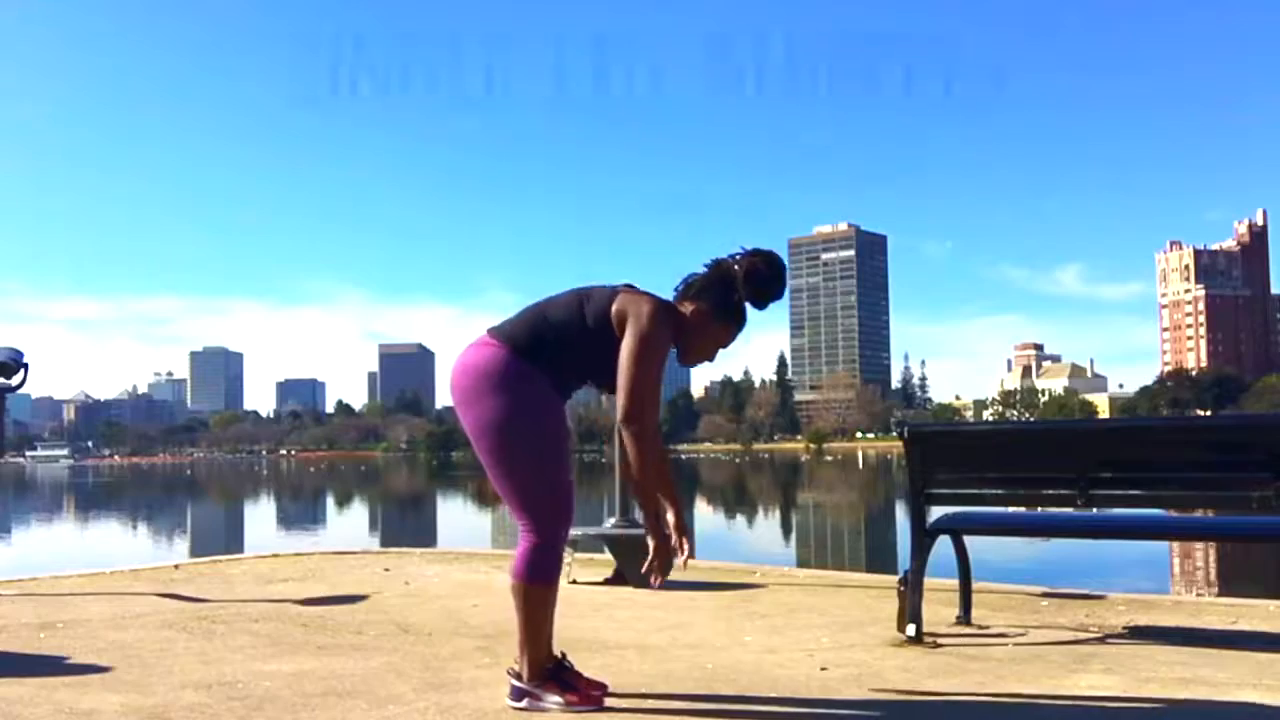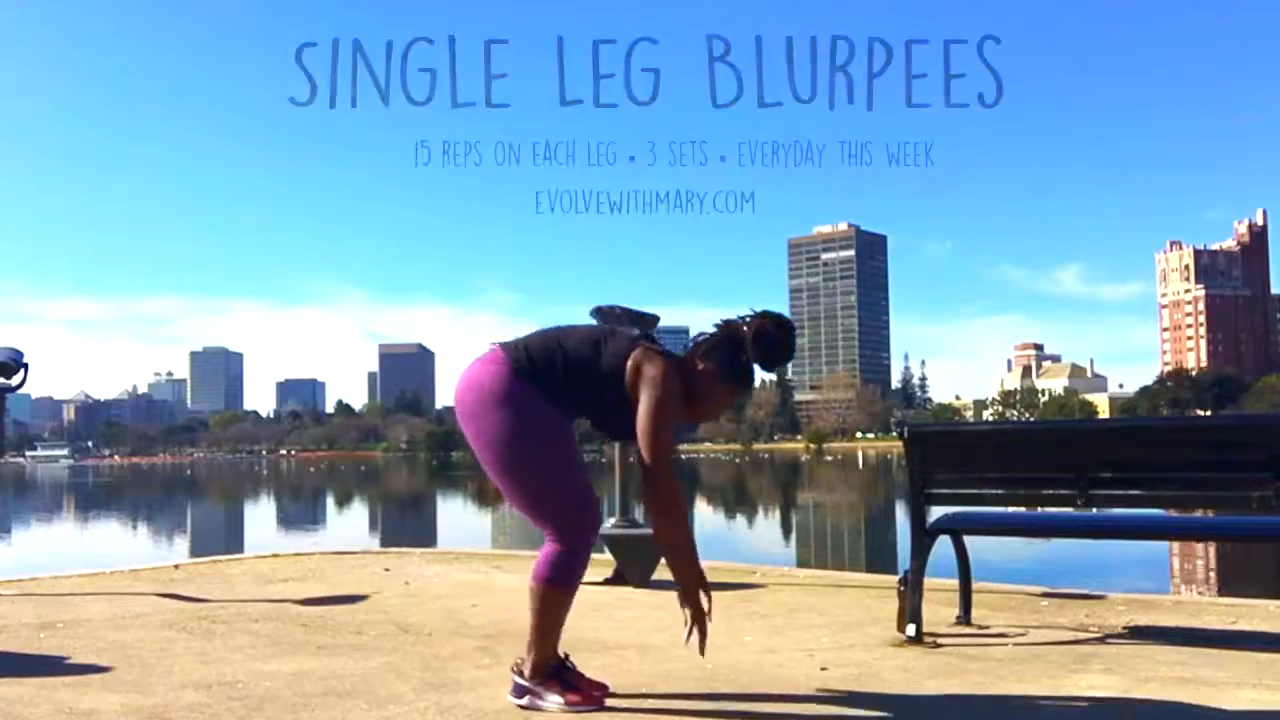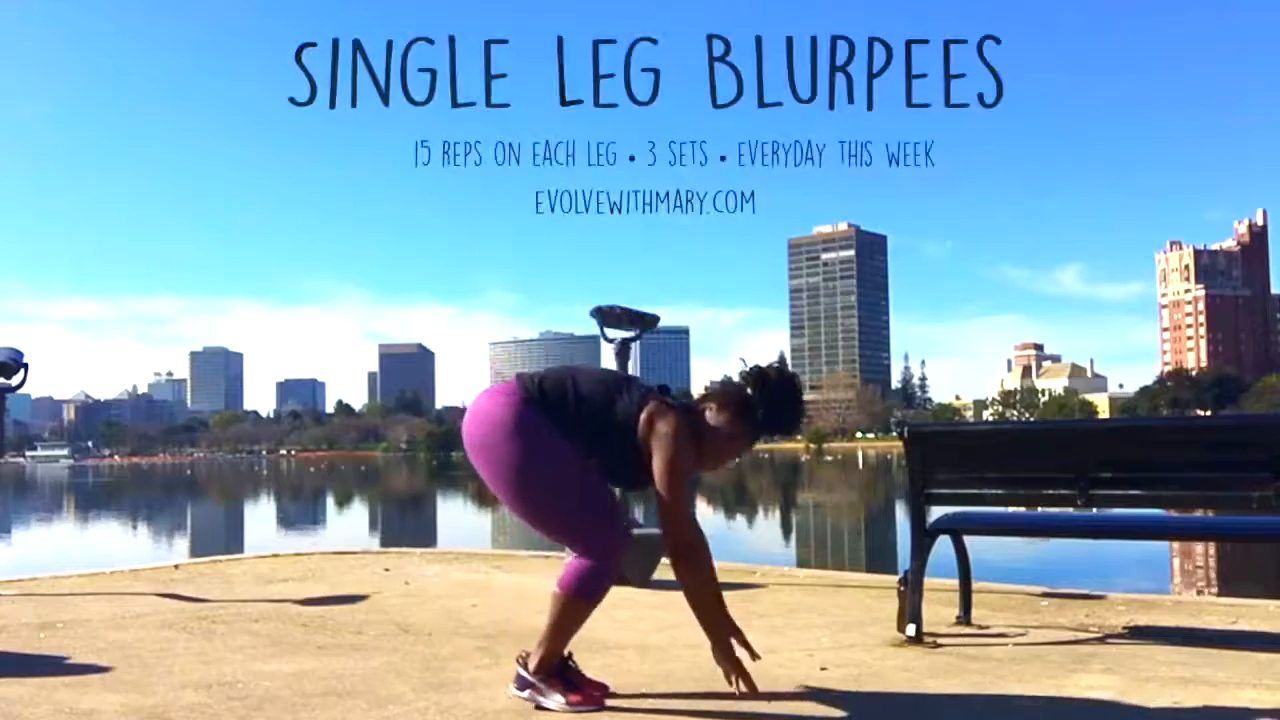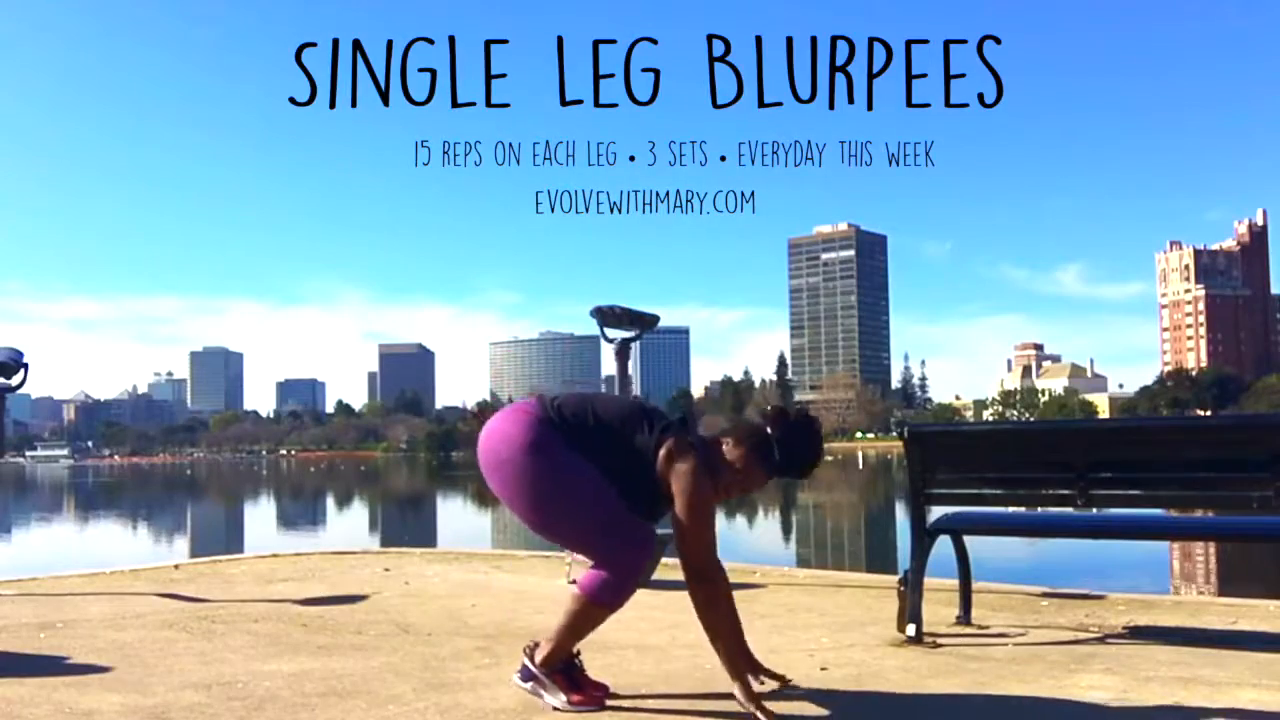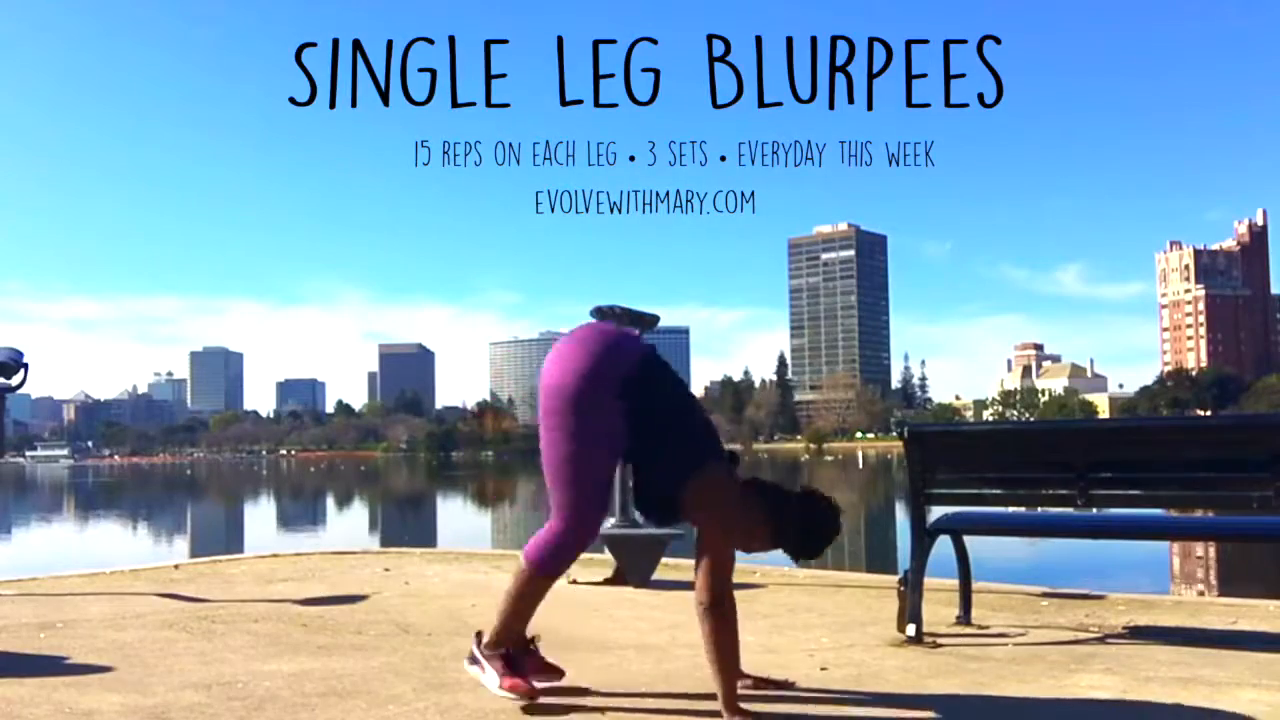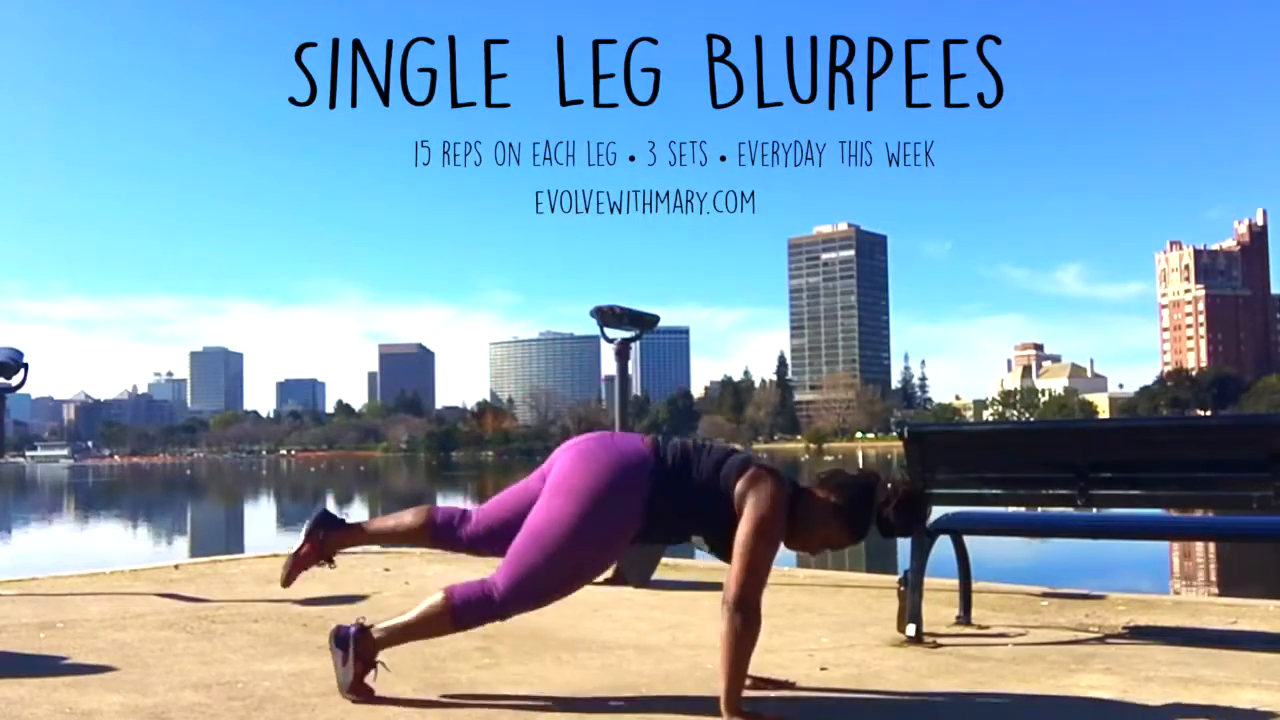
dt=0.2s
person 1, frame 1
left shoulder: (653, 333)
right shoulder: (651, 319)
left elbow: (644, 430)
right elbow: (630, 421)
left wrist: (666, 511)
right wrist: (658, 524)
left hip: (527, 386)
right hip: (497, 377)
left knee: (553, 524)
right knee: (545, 527)
left ankle: (544, 663)
right ankle: (529, 678)
person 1, frame 2
left shoulder: (660, 380)
right shoulder: (663, 377)
left elbow: (660, 489)
right elbow: (659, 488)
left wrist: (689, 576)
right wrist: (691, 584)
left hip: (518, 396)
right hip: (498, 391)
left knee: (579, 525)
right knee: (576, 530)
left ankle: (546, 662)
right ankle: (533, 674)
person 1, frame 3
left shoulder: (674, 429)
right shoulder: (673, 431)
left elbow: (684, 542)
right elbow: (684, 547)
left wrist: (722, 626)
right wrist: (721, 639)
left hip: (521, 425)
right hip: (505, 423)
left knee: (604, 540)
right knee: (605, 544)
left ankle: (551, 661)
right ankle: (536, 669)
person 1, frame 4
left shoulder: (695, 468)
right shoulder: (691, 467)
left elbow: (705, 574)
right elbow: (704, 579)
left wrist: (742, 659)
right wrist: (739, 676)
left hip: (537, 444)
right hip: (519, 442)
left knee: (626, 550)
right knee: (628, 556)
left ankle: (555, 658)
right ankle: (542, 663)
person 1, frame 5
left shoulder: (716, 496)
right shoulder: (731, 508)
left elbow: (715, 597)
right elbow: (713, 603)
left wrist: (732, 670)
left knee: (576, 526)
right knee: (574, 527)
left ankle: (513, 641)
right ankle: (494, 647)
person 1, frame 6
left shoulder: (765, 500)
right shoulder: (772, 502)
left elbow: (739, 606)
right elbow: (740, 609)
left hip: (596, 463)
right hip: (604, 485)
left knee: (470, 530)
right knee: (506, 592)
left ankle: (334, 534)
right ankle: (365, 640)
